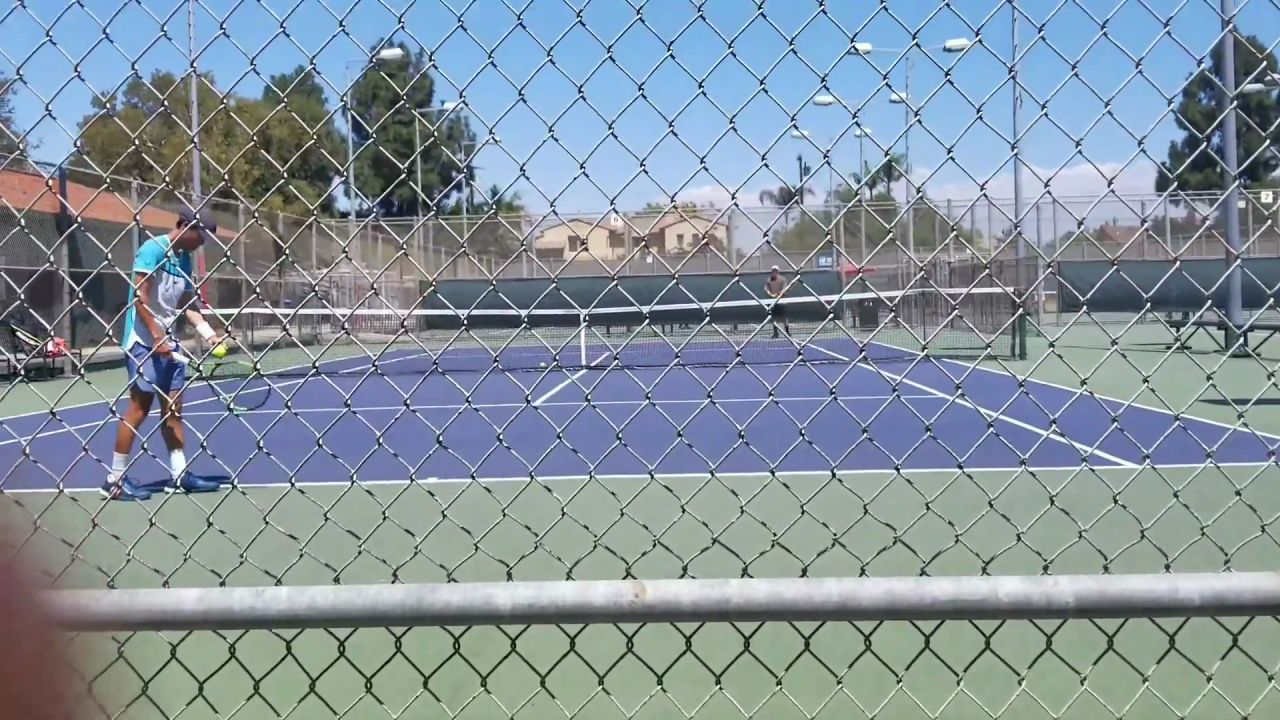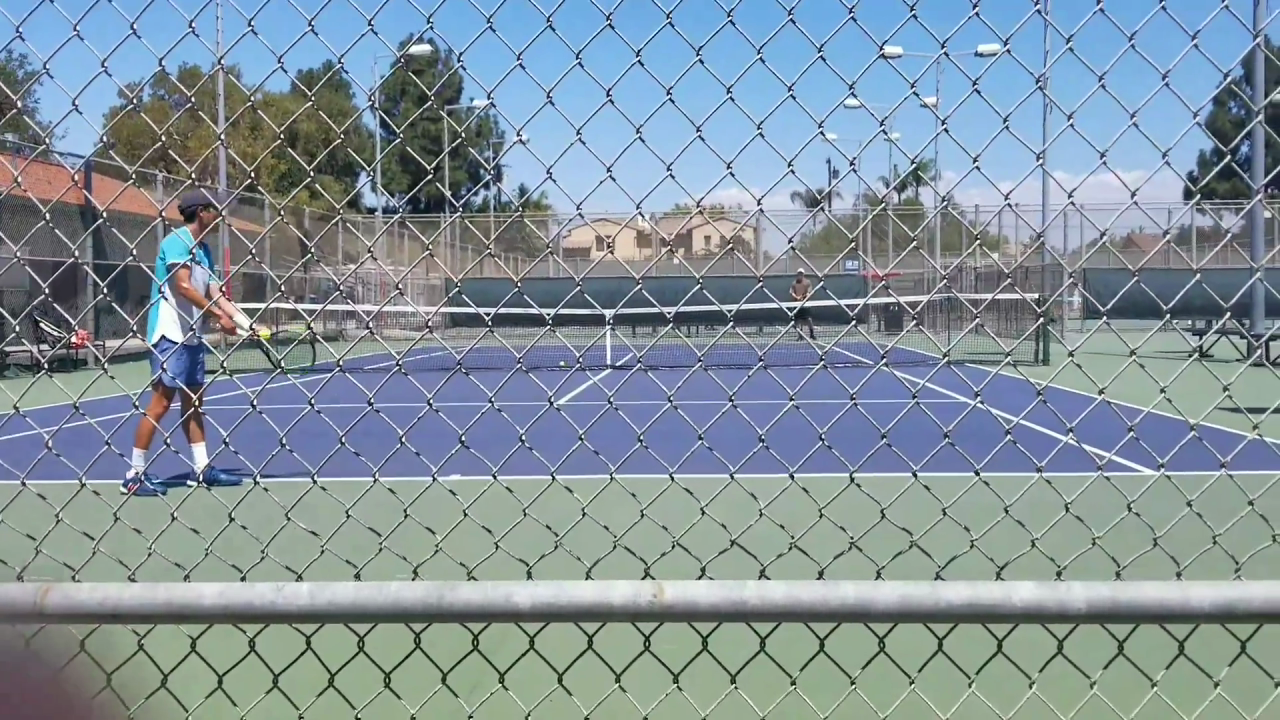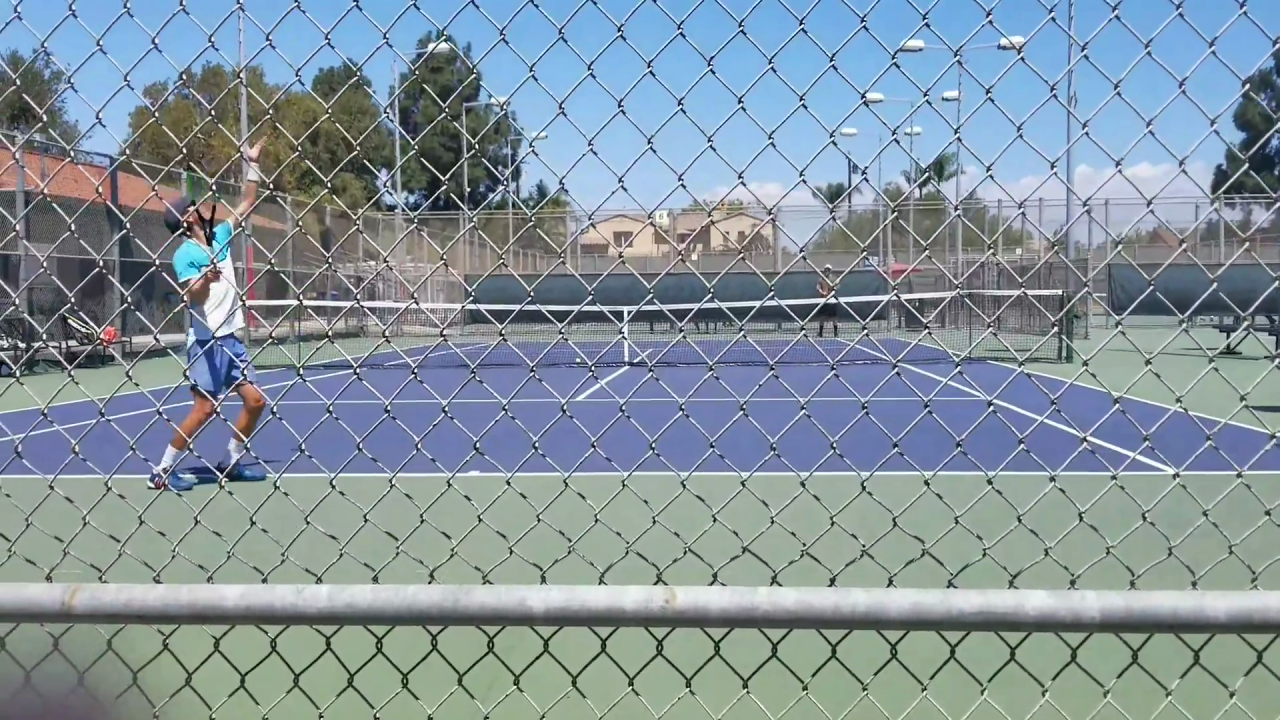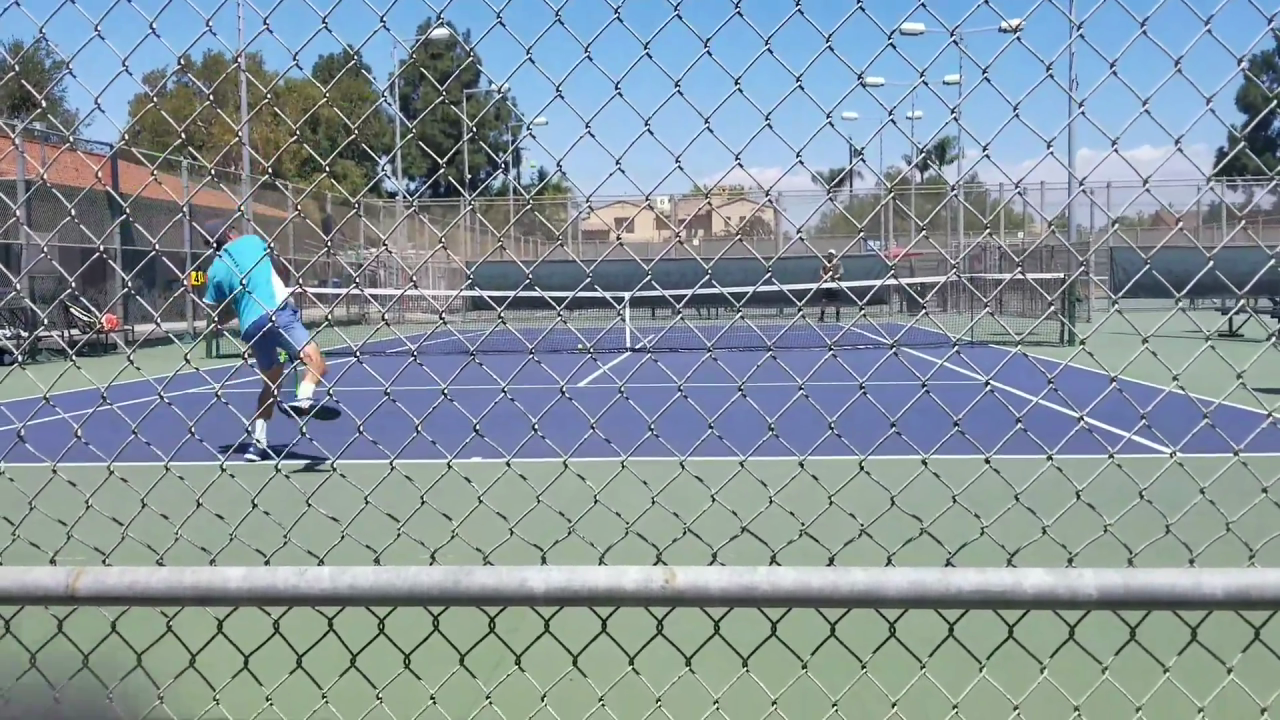
dt=0.7s
person 1, frame 1
left shoulder: (185, 258)
right shoulder: (153, 248)
left elbow: (188, 303)
right elbow: (140, 296)
left wrist: (209, 333)
right wrist: (157, 337)
left hip: (168, 342)
right hip: (145, 341)
left knee: (173, 408)
right knee: (139, 407)
left ankle: (179, 475)
right ankle: (115, 480)
person 1, frame 2
left shoulder: (203, 250)
right shoulder: (177, 240)
left elbow: (216, 295)
right elbow: (183, 286)
left wrist: (247, 324)
right wrist: (219, 316)
left hip: (192, 336)
right hip: (169, 335)
left knee: (193, 403)
right knee: (161, 402)
left ankle: (201, 469)
right ankle: (134, 474)
person 1, frame 3
left shoulder: (221, 235)
right shoulder: (185, 255)
left elbow: (249, 201)
right elbow: (196, 299)
left wrist: (252, 165)
right wrist: (206, 279)
left hip: (231, 338)
right hip: (207, 342)
left knee: (256, 400)
right knee: (205, 408)
left ankle: (231, 463)
right ankle: (162, 470)
person 1, frame 4
left shoulder: (216, 272)
right shoulder: (250, 241)
left elbow: (221, 319)
right elbow: (278, 267)
left hip: (251, 326)
right hip: (278, 312)
left knee: (272, 379)
right knee: (316, 363)
left ankle: (258, 442)
right ankle: (303, 399)
